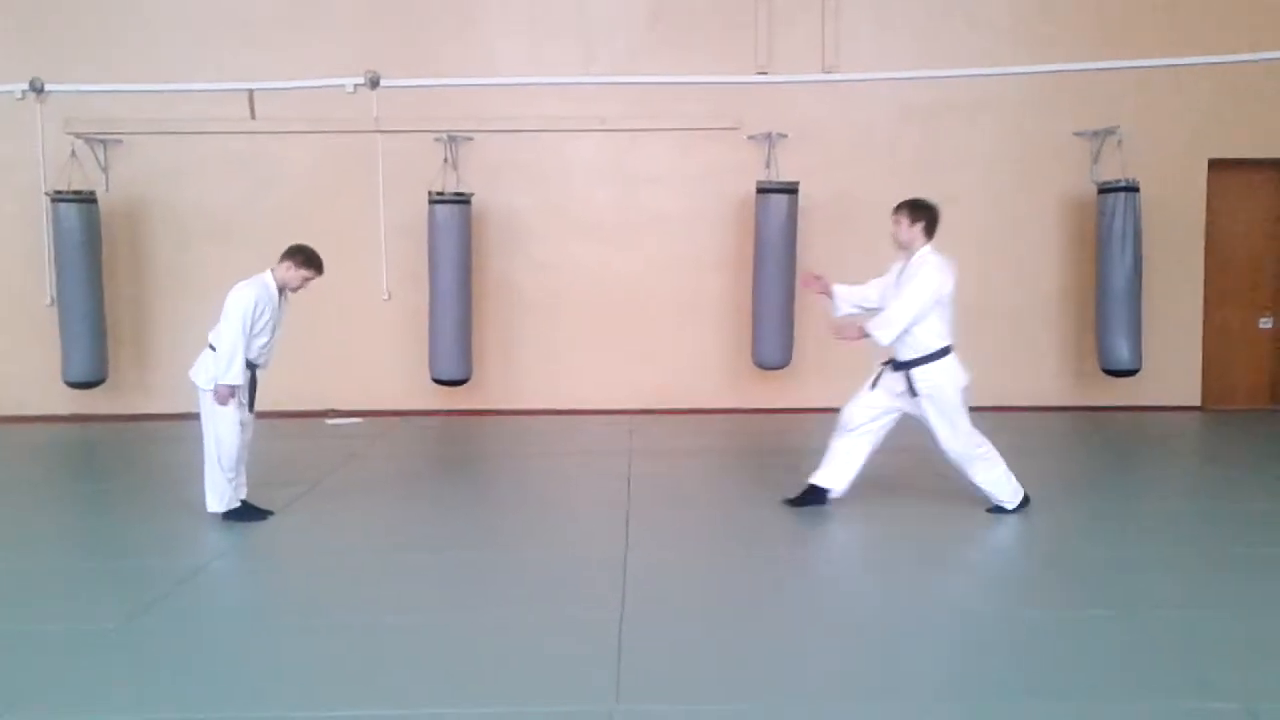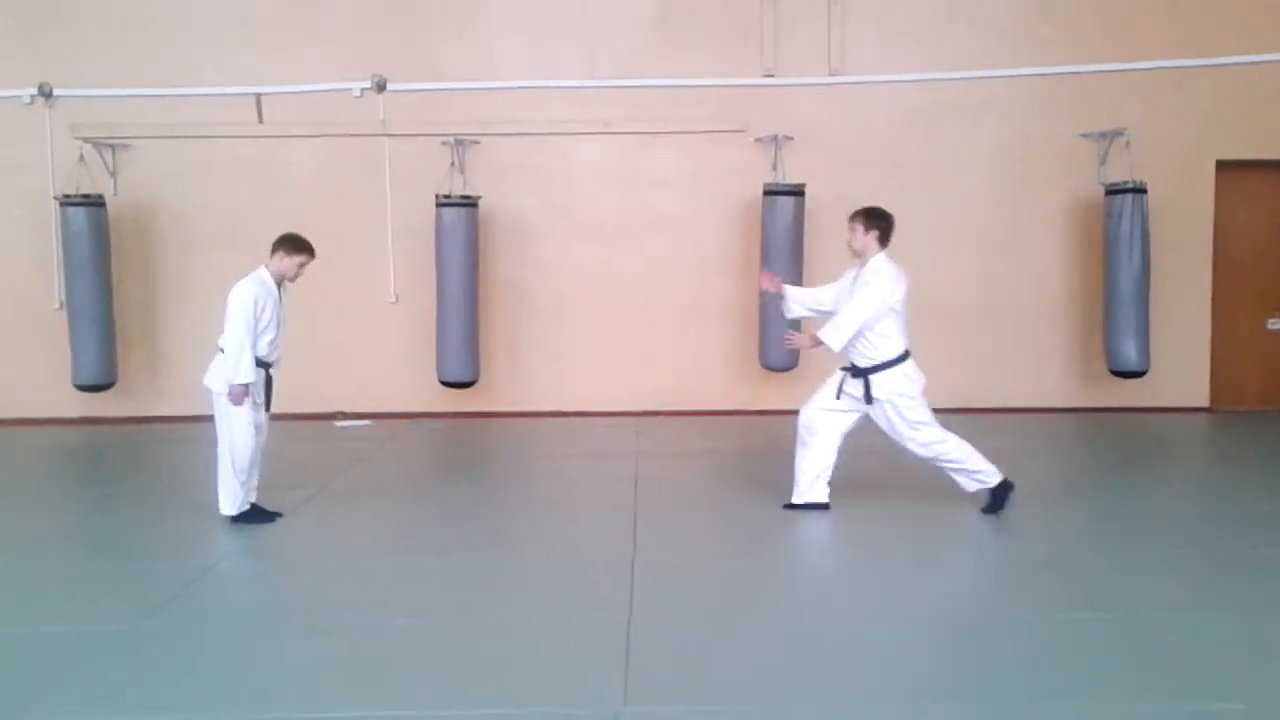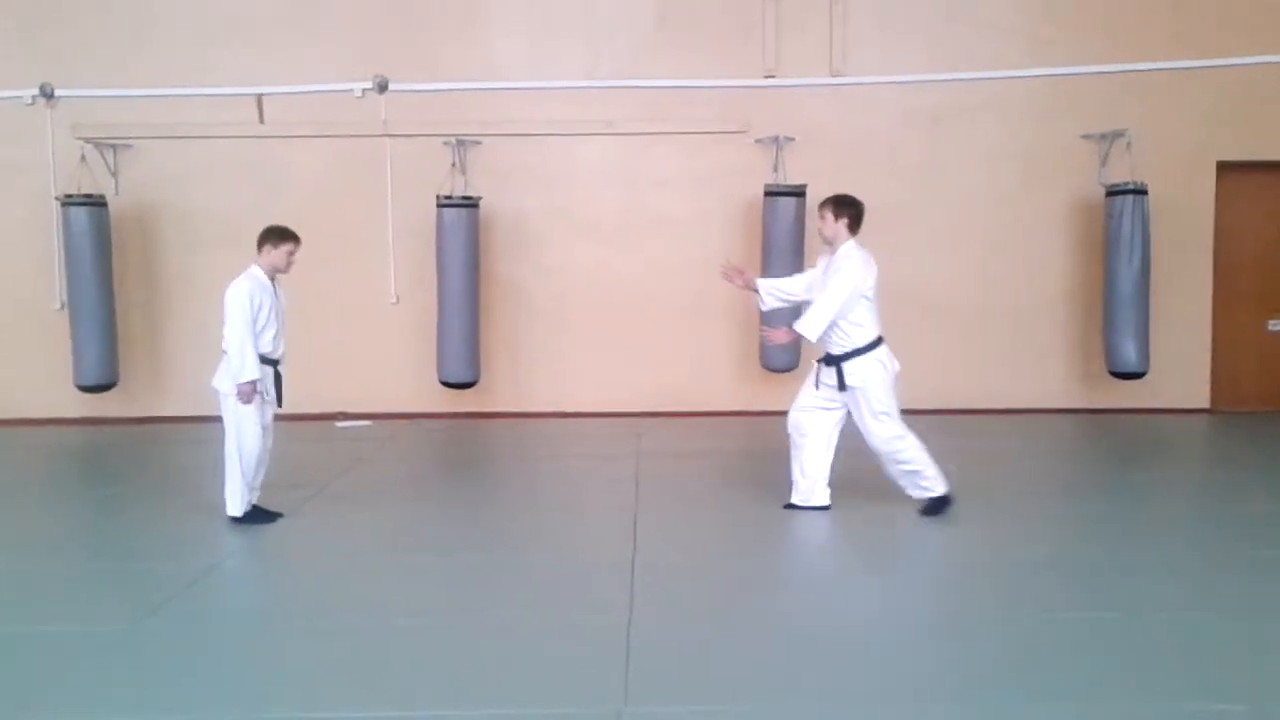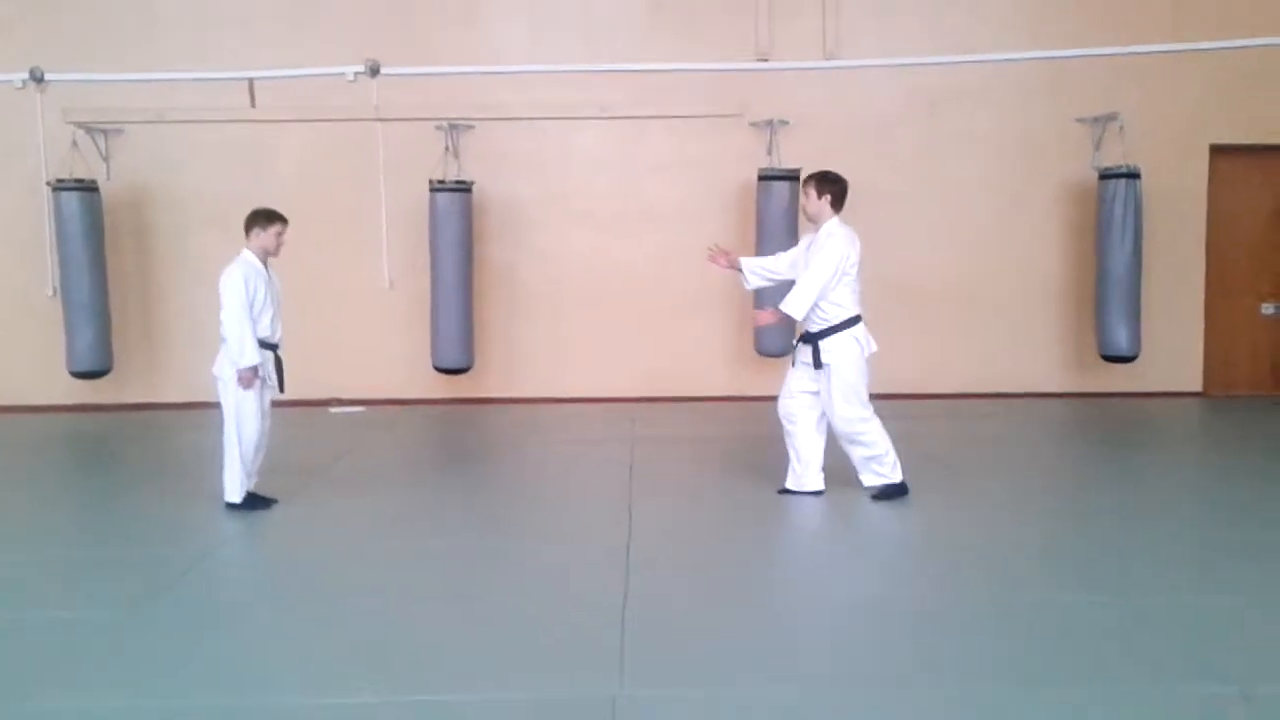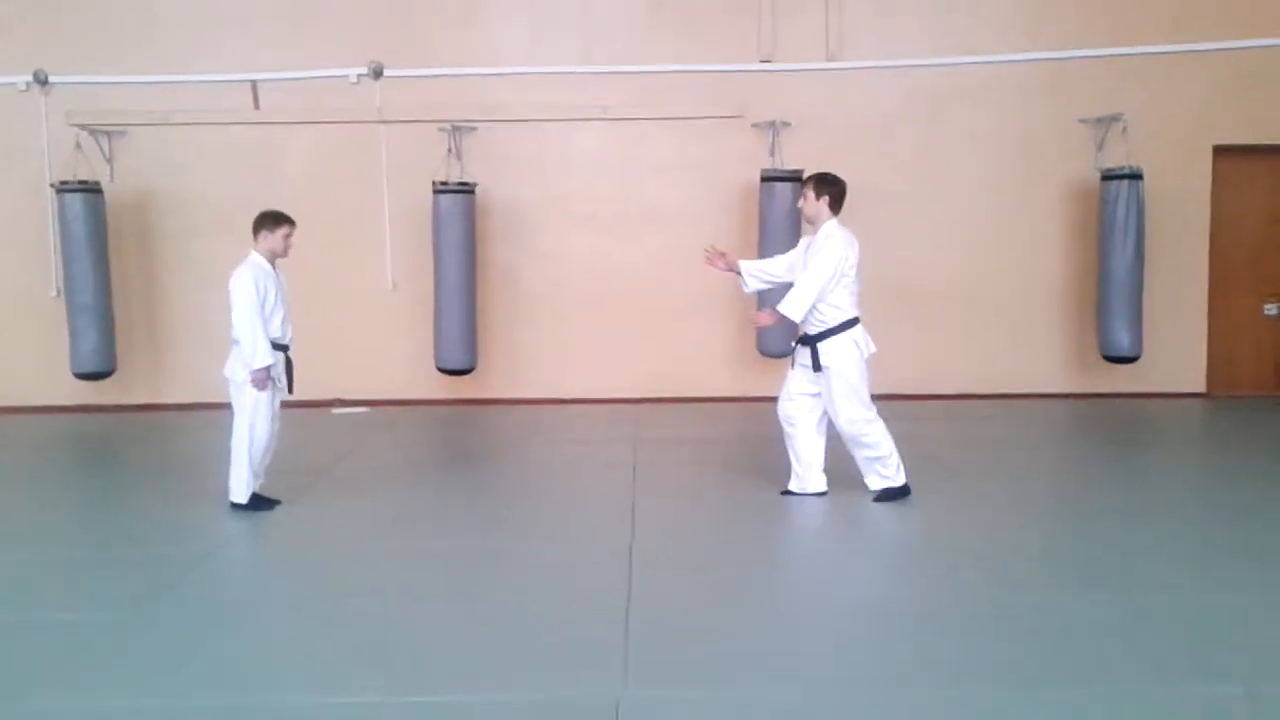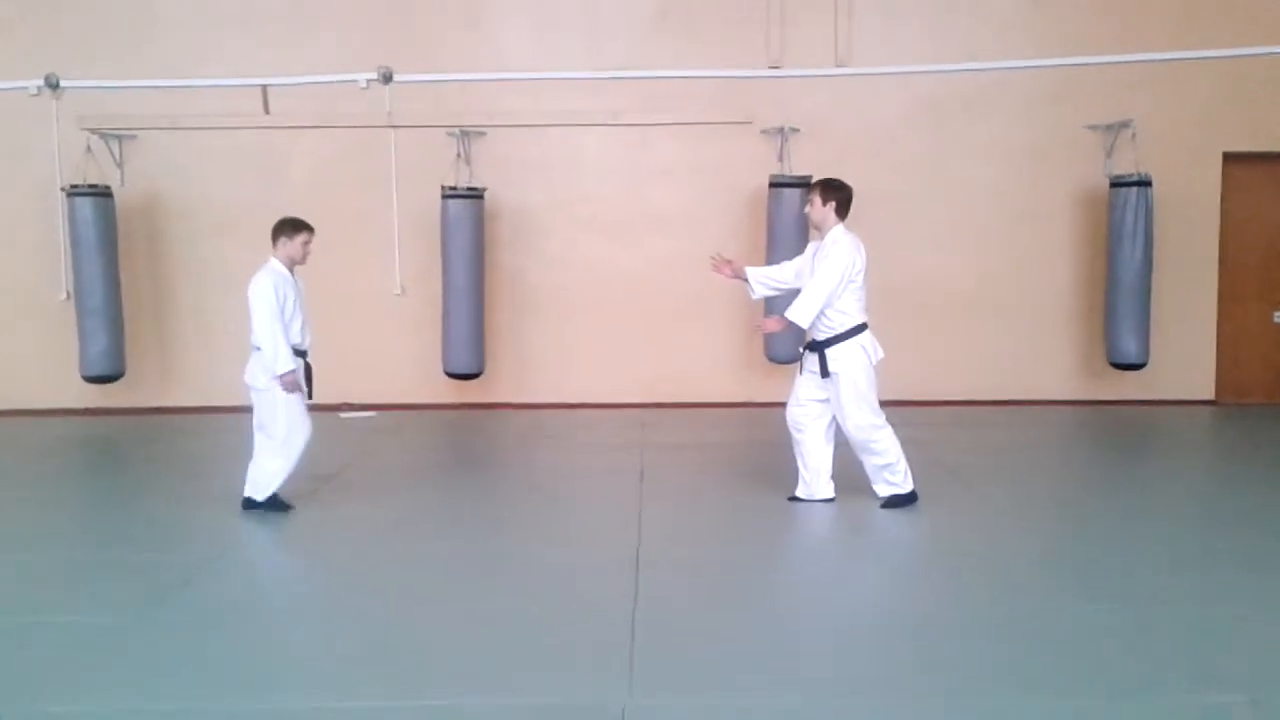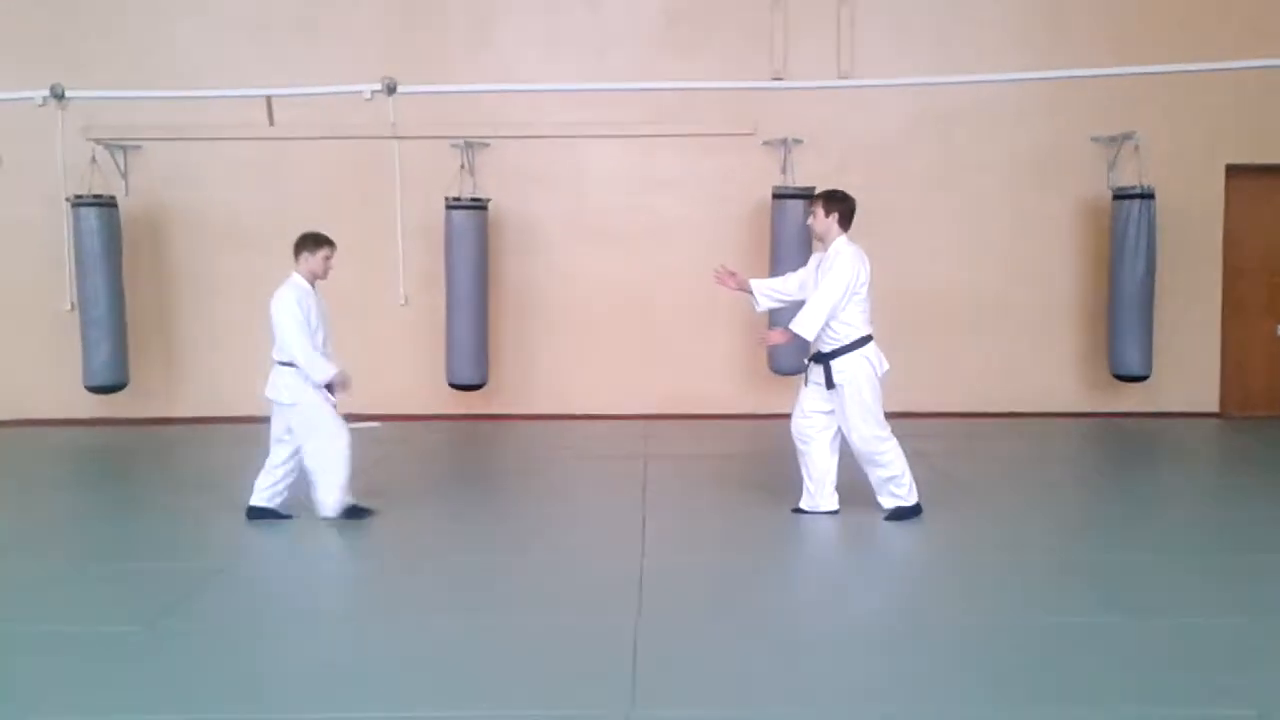
dt=0.2s
person 1, frame 1
left shoulder: (936, 267)
right shoulder: (903, 267)
left elbow: (906, 309)
right elbow: (874, 294)
left wrist: (864, 331)
right wrist: (830, 290)
left hip: (933, 372)
right hip: (901, 371)
left knee: (959, 440)
right knee: (856, 417)
left ankle: (1011, 497)
right ankle: (823, 487)
person 1, frame 2
left shoulder: (886, 275)
right shoulder: (857, 274)
left elbow: (856, 316)
right elbow: (826, 298)
left wrist: (816, 340)
right wrist: (782, 291)
left hip: (891, 378)
right hip: (858, 376)
left knee: (926, 438)
right knee: (815, 419)
left ankle: (993, 482)
right ankle: (810, 496)
person 1, frame 3
left shoulder: (857, 262)
right shoulder: (830, 262)
left elbow: (829, 304)
right elbow: (798, 287)
left wrist: (792, 334)
right wrist: (753, 284)
left hip: (862, 365)
right hip: (834, 365)
left knee: (885, 433)
right knee: (803, 421)
left ankle: (934, 491)
right ankle: (811, 496)
person 1, frame 4
left shoulder: (840, 239)
right shoulder: (814, 240)
left elbow: (814, 283)
right elbow: (782, 265)
left wrist: (778, 314)
right wrist: (736, 264)
left hip: (841, 342)
right hip: (815, 342)
left knee: (850, 416)
right knee: (795, 406)
left ankle: (890, 480)
right ankle: (806, 481)
person 1, frame 5
left shoulder: (838, 240)
right shoulder: (812, 242)
left elbow: (812, 284)
right elbow: (780, 267)
left wrist: (777, 315)
right wrist: (734, 266)
left hip: (839, 344)
right hip: (814, 344)
left knee: (853, 417)
right knee: (795, 409)
left ankle: (893, 481)
right ankle: (808, 482)
person 1, frame 6
left shoulder: (845, 246)
right shoulder: (818, 248)
left elbow: (820, 290)
right elbow: (788, 274)
left wrist: (784, 321)
right wrist: (740, 273)
left hip: (847, 350)
right hip: (822, 350)
left knee: (862, 424)
right knee: (804, 415)
left ankle: (900, 487)
right ankle: (816, 488)
person 1, frame 7
left shoulder: (849, 257)
right shoulder: (822, 259)
left elbow: (824, 302)
right elbow: (792, 285)
left wrist: (789, 333)
right wrist: (744, 285)
left hip: (852, 362)
right hip: (827, 362)
left knee: (868, 436)
right knee: (809, 427)
left ankle: (904, 500)
right ankle: (820, 500)
person 2, frame 1
left shoulder: (279, 296)
right shoulder: (250, 293)
right elbow: (231, 340)
right wrist: (225, 382)
left hip: (241, 374)
right hip: (219, 374)
left knee: (239, 438)
right knee: (226, 439)
left ankle: (236, 498)
right ankle: (226, 504)
person 2, frame 2
left shoulder: (277, 290)
right shoulder: (250, 289)
right elbow: (238, 339)
right wrist: (238, 381)
left hip: (255, 376)
right hip: (235, 377)
left knee: (254, 440)
right knee: (240, 442)
left ankle: (246, 501)
right ankle: (236, 507)
person 2, frame 3
left shoulder: (273, 287)
right shoulder: (245, 287)
right elbow: (238, 337)
right wrist: (246, 380)
left hip: (264, 376)
right hip: (244, 378)
left knee: (260, 442)
right knee: (246, 443)
left ankle: (248, 501)
right ankle: (239, 508)
person 2, frame 4
left shoulder: (265, 272)
right shoulder: (238, 273)
right elbow: (236, 323)
right wrist: (246, 365)
left hip: (262, 361)
right hip: (243, 364)
left knee: (257, 429)
right knee: (244, 430)
left ankle: (244, 488)
right ankle: (236, 494)
person 2, frame 5
left shoulder: (271, 273)
right shoulder: (248, 274)
right elbow: (248, 325)
right wrist: (260, 365)
left hip: (270, 362)
right hip: (254, 366)
left knee: (265, 431)
right knee: (253, 432)
left ankle: (248, 490)
right ankle: (241, 494)
person 2, frame 6
left shoulder: (289, 279)
right shoulder: (267, 280)
right elbow: (268, 331)
left wrist: (293, 368)
right wrist: (284, 370)
left hip: (287, 368)
right hip: (273, 371)
left knee: (274, 434)
right knee: (295, 431)
left ankle: (258, 492)
right ankle: (260, 492)
person 2, frame 7
left shoulder: (306, 293)
right shoulder: (290, 296)
right elbow: (299, 346)
left wrist: (328, 375)
right wrist: (330, 374)
left hip: (302, 381)
right hip: (296, 382)
left knee: (288, 446)
right knee: (334, 438)
left ankle: (262, 503)
right ankle: (336, 504)
